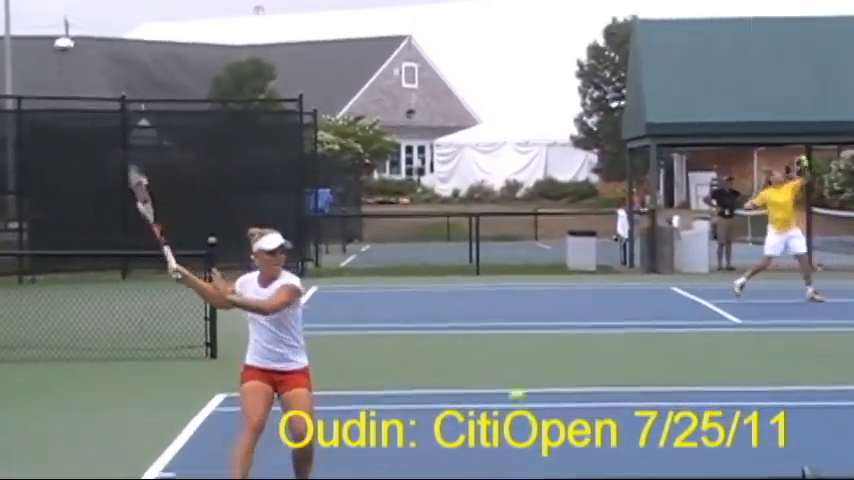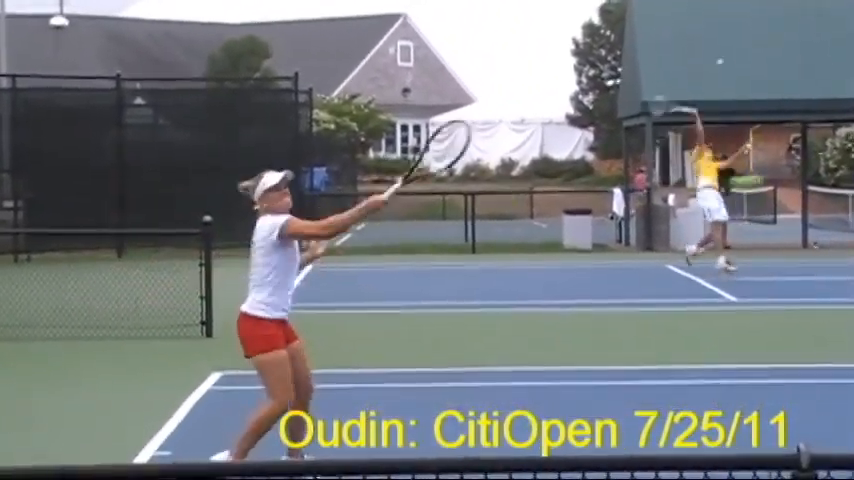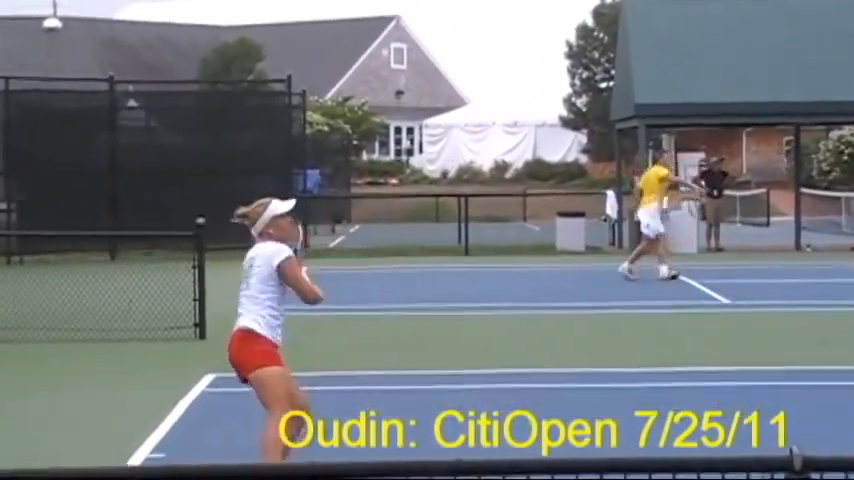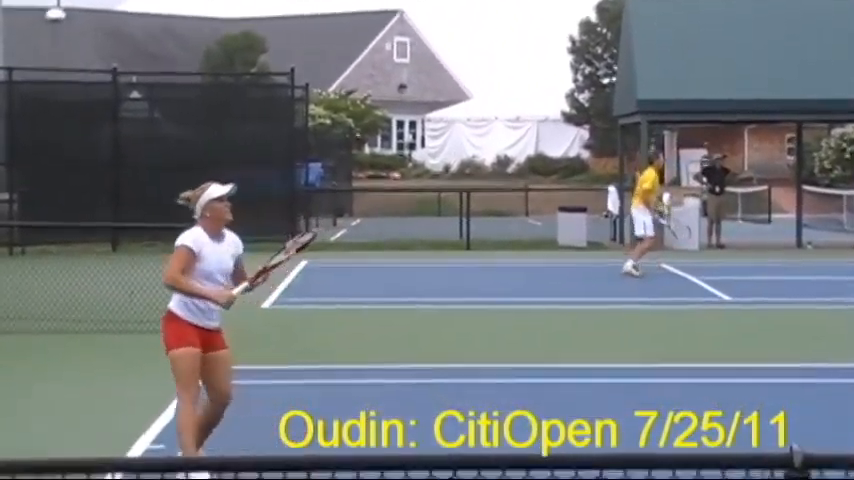
dt=0.5s
person 1, frame 1
left shoulder: (290, 284)
right shoulder: (246, 281)
left elbow: (268, 307)
right elbow: (221, 299)
left wrist: (231, 294)
right wrist: (187, 277)
left hip: (293, 370)
right hip: (256, 369)
left knee: (301, 433)
right knee: (253, 426)
person 1, frame 2
left shoulder: (278, 226)
right shoulder: (273, 224)
right elbow: (324, 230)
left wrist: (311, 255)
right wrist: (365, 207)
left hip: (276, 322)
right hip: (259, 324)
left knee: (304, 392)
right knee: (282, 401)
left ankle: (294, 460)
right ankle: (234, 460)
person 1, frame 3
left shoulder: (258, 254)
right shoulder: (279, 252)
right elbow: (312, 296)
left wrist: (297, 277)
right wrist: (311, 287)
left hip: (253, 342)
right hip: (254, 343)
left knee: (299, 409)
right knee: (281, 414)
person 1, frame 4
left shoulder: (232, 241)
right shoulder: (192, 239)
left elbow: (239, 280)
right elbow: (171, 279)
left wrist: (256, 279)
right wrist: (213, 295)
left hip: (211, 327)
right hip: (182, 323)
left knee: (222, 396)
right knee: (190, 395)
left ankle: (191, 452)
person 2, frame 1
left shoulder: (790, 188)
right shoulder: (766, 193)
left elbow: (804, 181)
right elbow: (751, 204)
right wrist: (748, 204)
left hip: (791, 231)
right hip: (775, 233)
left knee: (804, 261)
right knee: (766, 262)
left ankle: (811, 291)
right ankle: (743, 280)
person 2, frame 2
left shoulder: (711, 163)
right shoulder: (699, 156)
left elbow: (727, 163)
right elbow: (700, 137)
left wrist: (741, 150)
right wrist: (697, 119)
left hip: (713, 194)
right hip: (707, 193)
left knee: (720, 228)
right knee: (718, 227)
left ankle: (694, 249)
right ankle: (722, 260)
person 2, frame 3
left shoulder: (649, 172)
right shoulder: (659, 171)
left elbow: (637, 190)
right elbow: (675, 180)
right wrist: (690, 185)
left hip: (652, 210)
right hip: (650, 210)
left knee: (659, 240)
right knee: (648, 242)
left ankle: (665, 270)
right ankle: (626, 265)
person 2, frame 4
left shoulder: (650, 173)
right shoulder: (651, 175)
right elbow: (644, 196)
left wrist: (655, 208)
right wrist: (652, 210)
left hip: (642, 210)
right hip: (641, 210)
left knee: (644, 240)
right knee: (649, 241)
left ankle: (631, 264)
right ankle: (630, 264)
